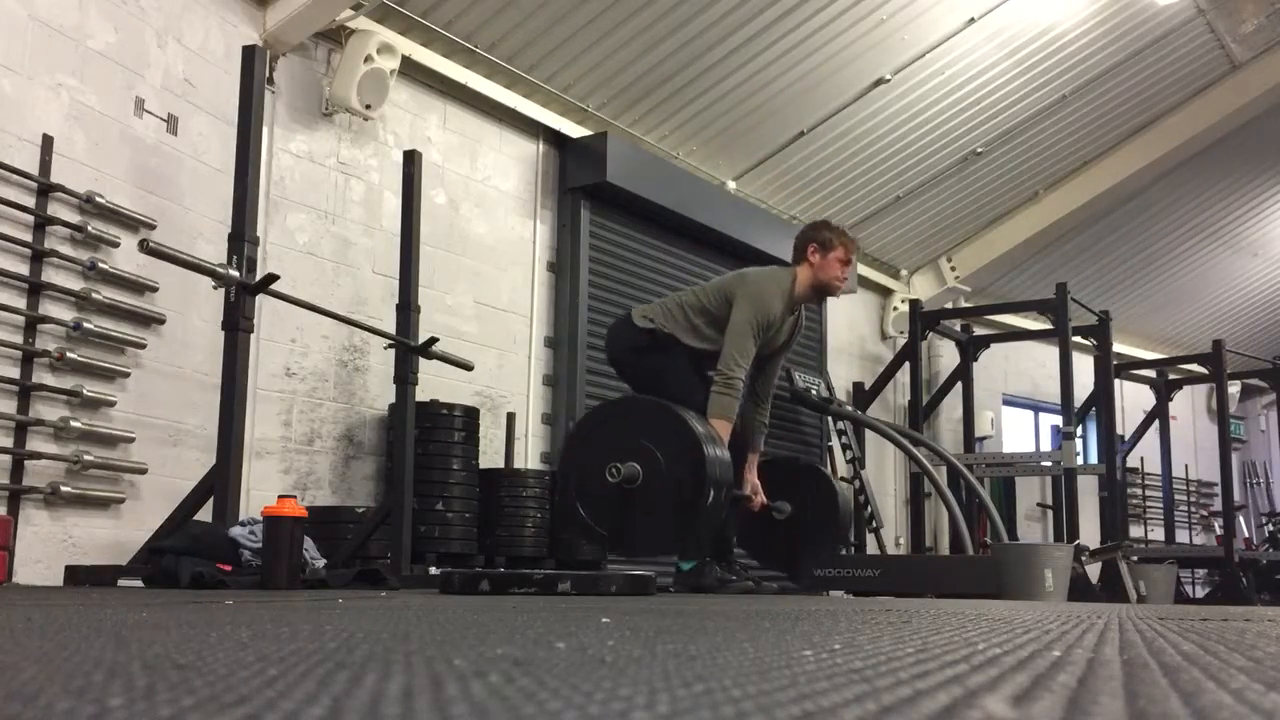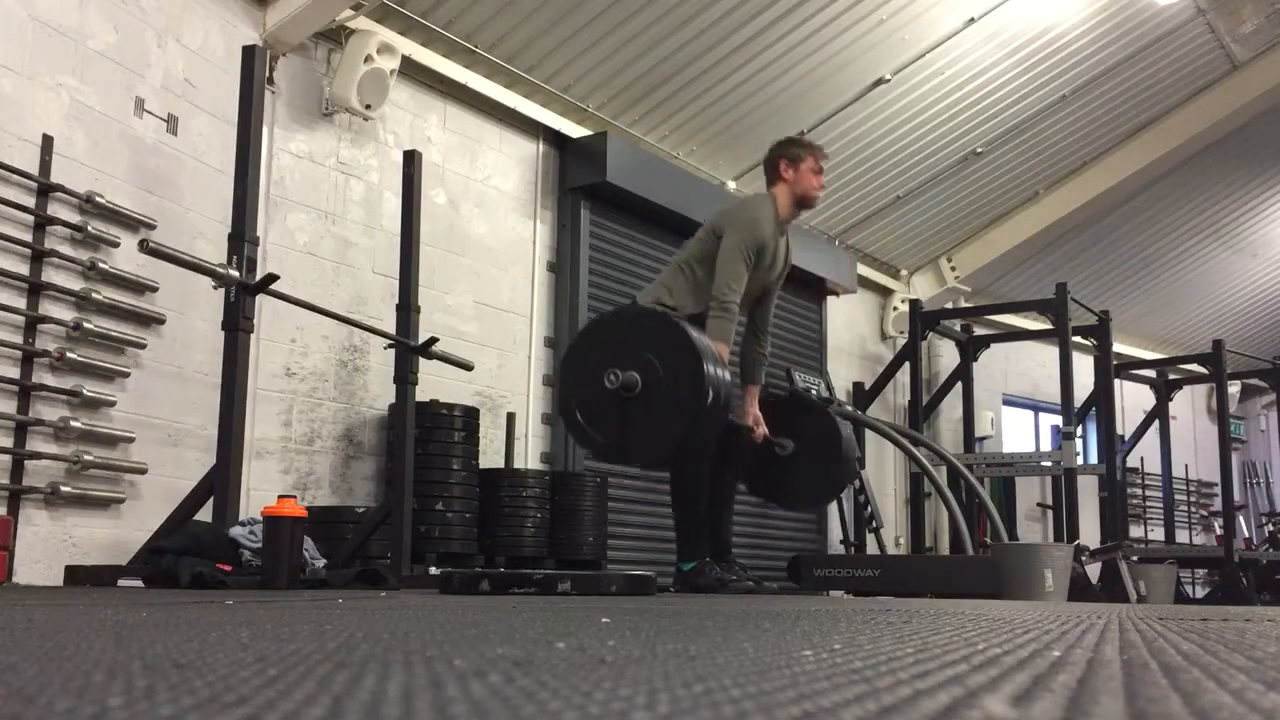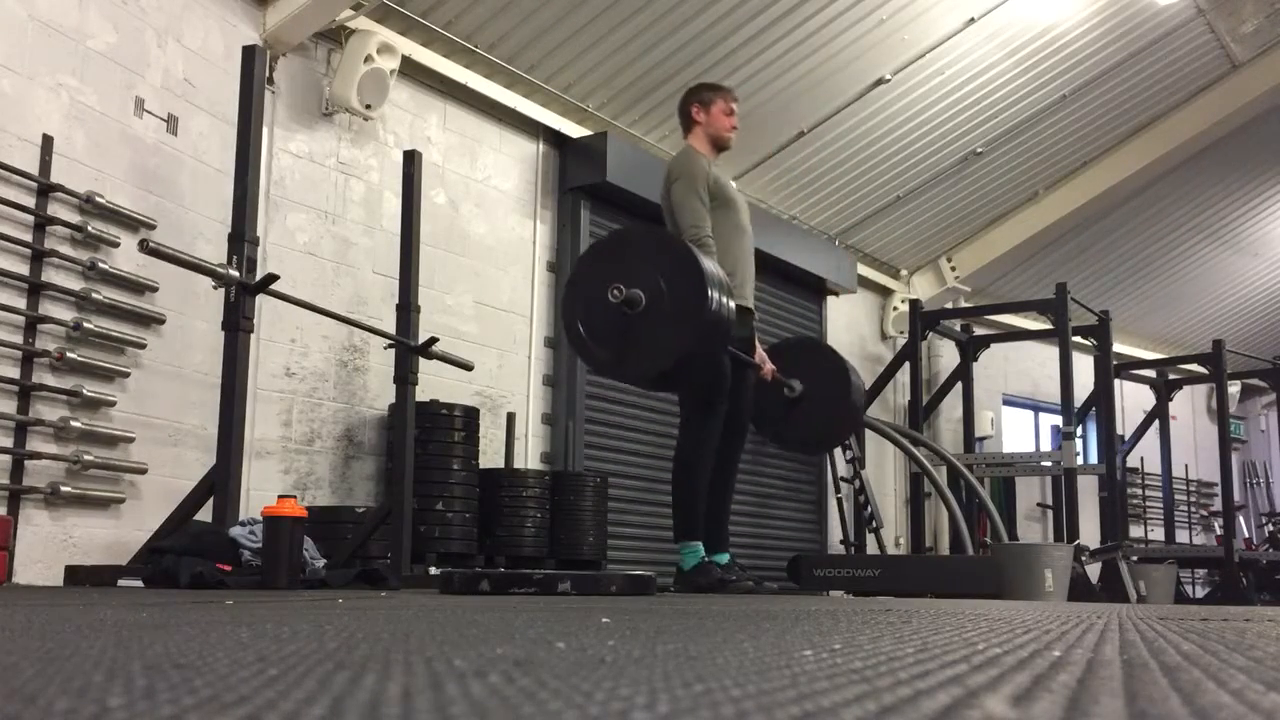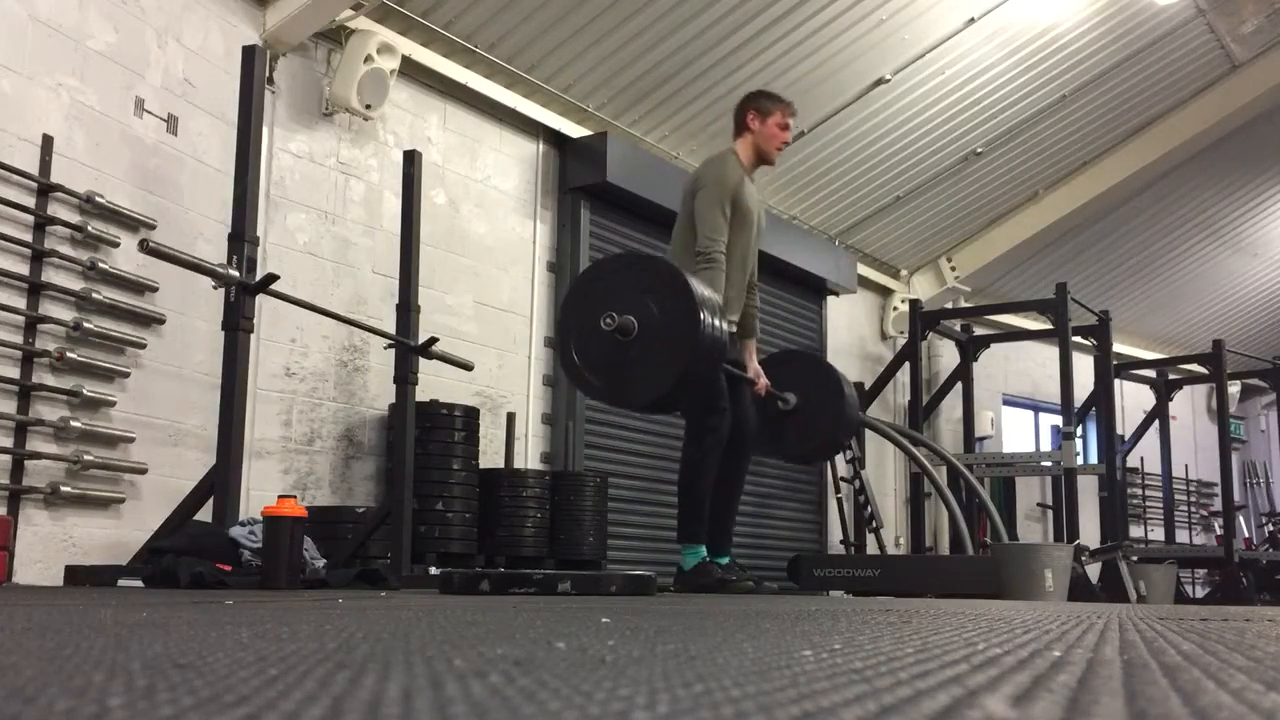
dt=0.5s
person 1, frame 1
left shoulder: (794, 318)
right shoulder: (763, 290)
left elbow: (759, 398)
right elbow: (729, 377)
left wrist: (750, 471)
left hip: (675, 351)
right hip: (641, 340)
left knee: (731, 443)
left ankle: (720, 559)
right ankle: (694, 565)
person 1, frame 2
left shoulder: (782, 245)
right shoulder: (750, 218)
left elbow: (759, 330)
right elbow: (724, 305)
left wrist: (751, 404)
left knee: (730, 440)
right knee: (697, 434)
left ankle: (720, 559)
right ankle: (693, 565)
person 1, frame 3
left shoulder: (716, 179)
right shoulder: (689, 165)
right elbow: (699, 241)
left wrist: (754, 342)
left hip: (735, 321)
left knee: (730, 436)
right knee: (703, 428)
left ankle: (717, 555)
right ankle: (692, 560)
person 1, frame 4
left shoulder: (749, 191)
right shoulder: (721, 172)
left elbow: (747, 284)
right elbow: (710, 256)
left wrist: (750, 357)
left knee: (741, 434)
right knee: (711, 426)
left ankle: (719, 557)
right ankle: (693, 561)
